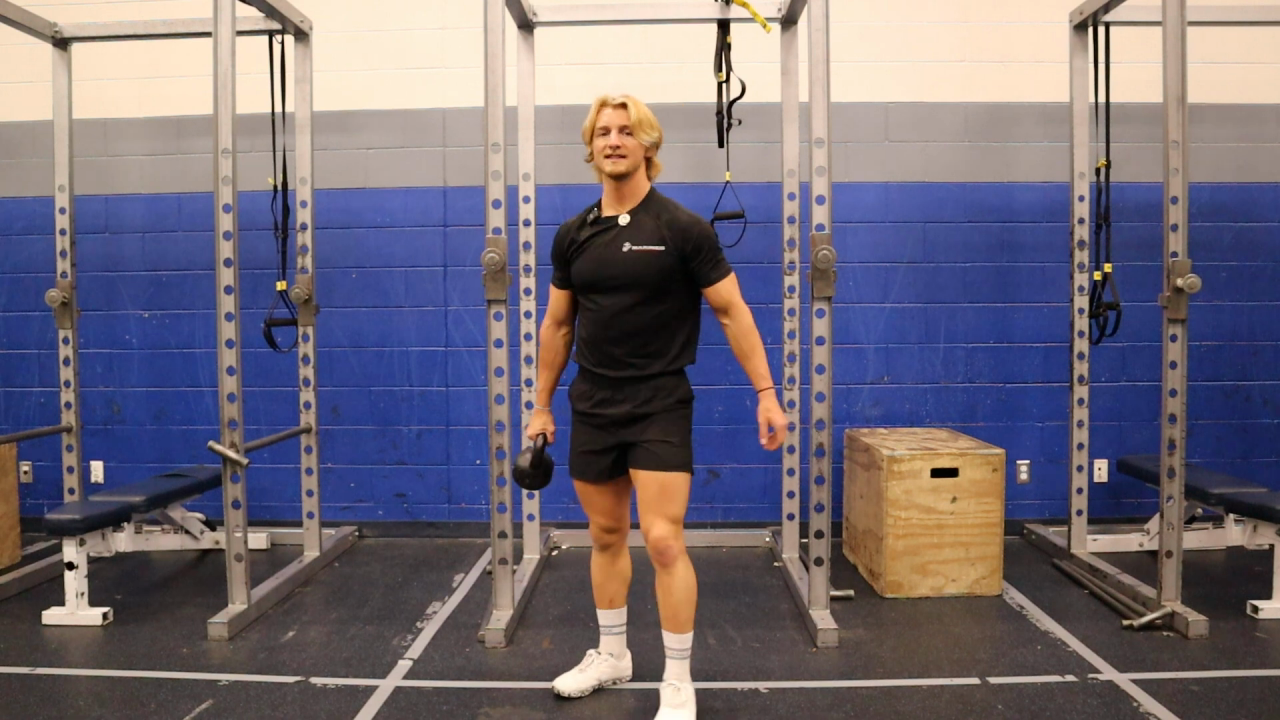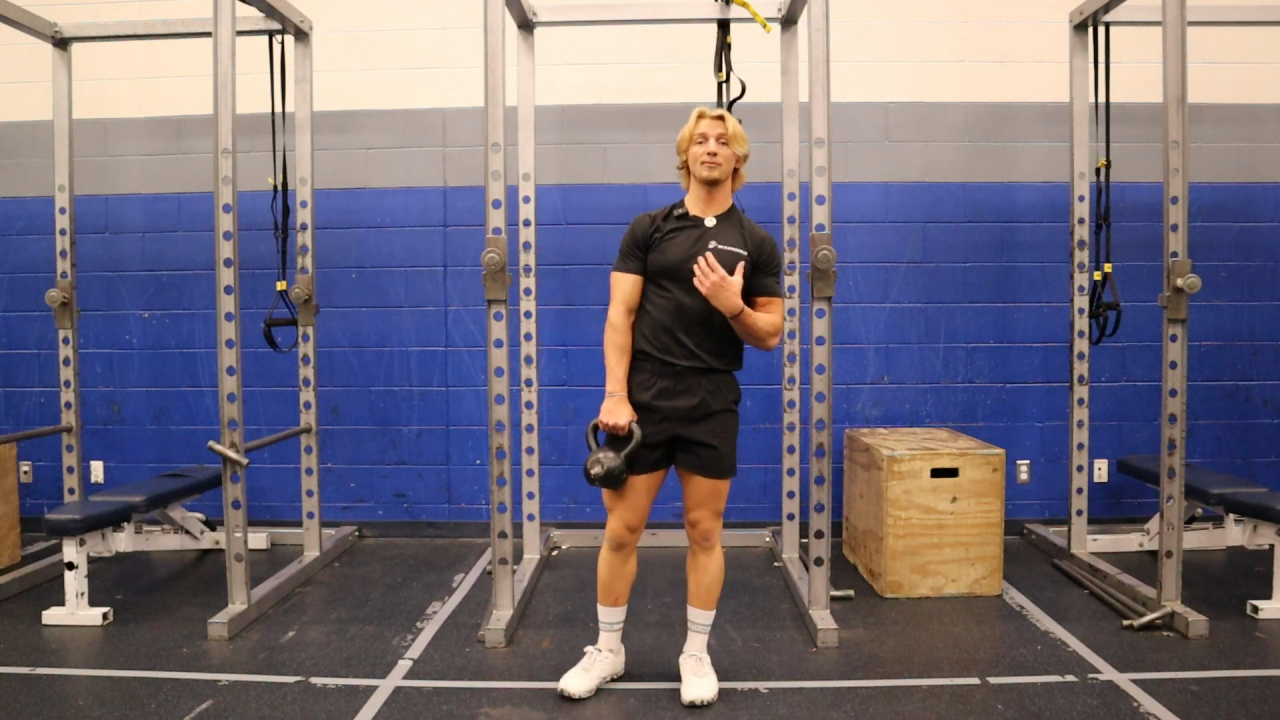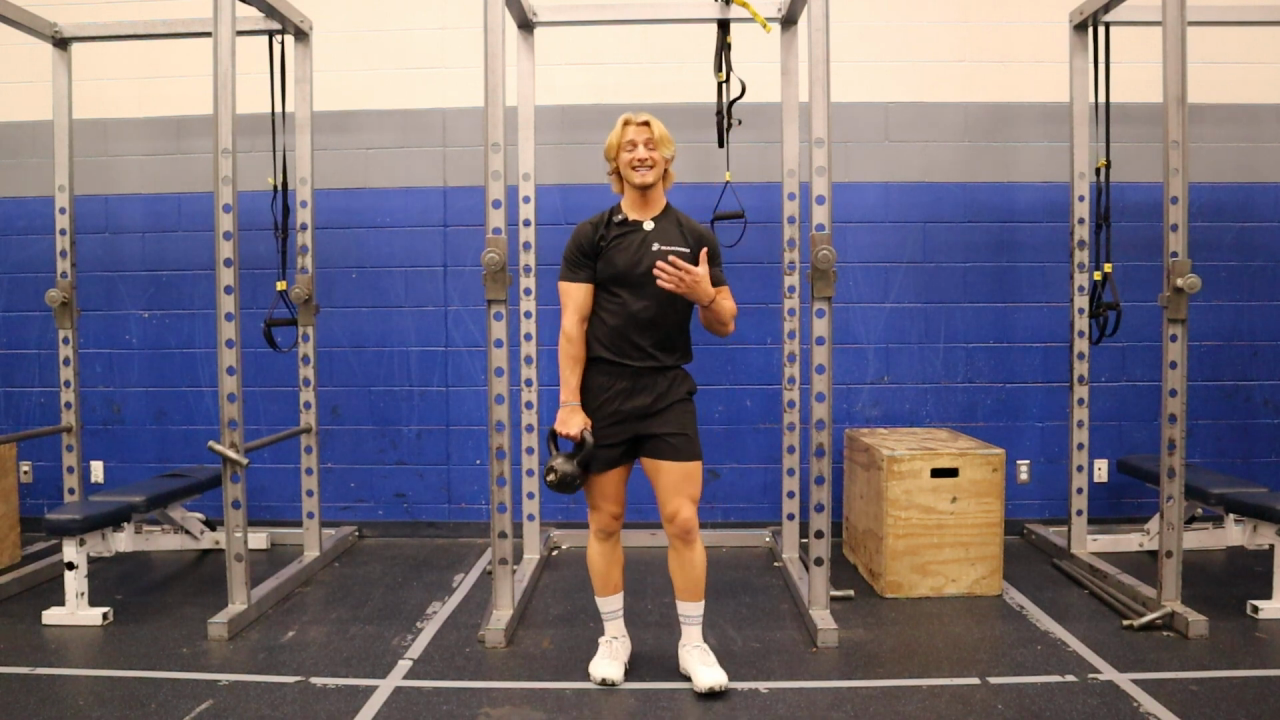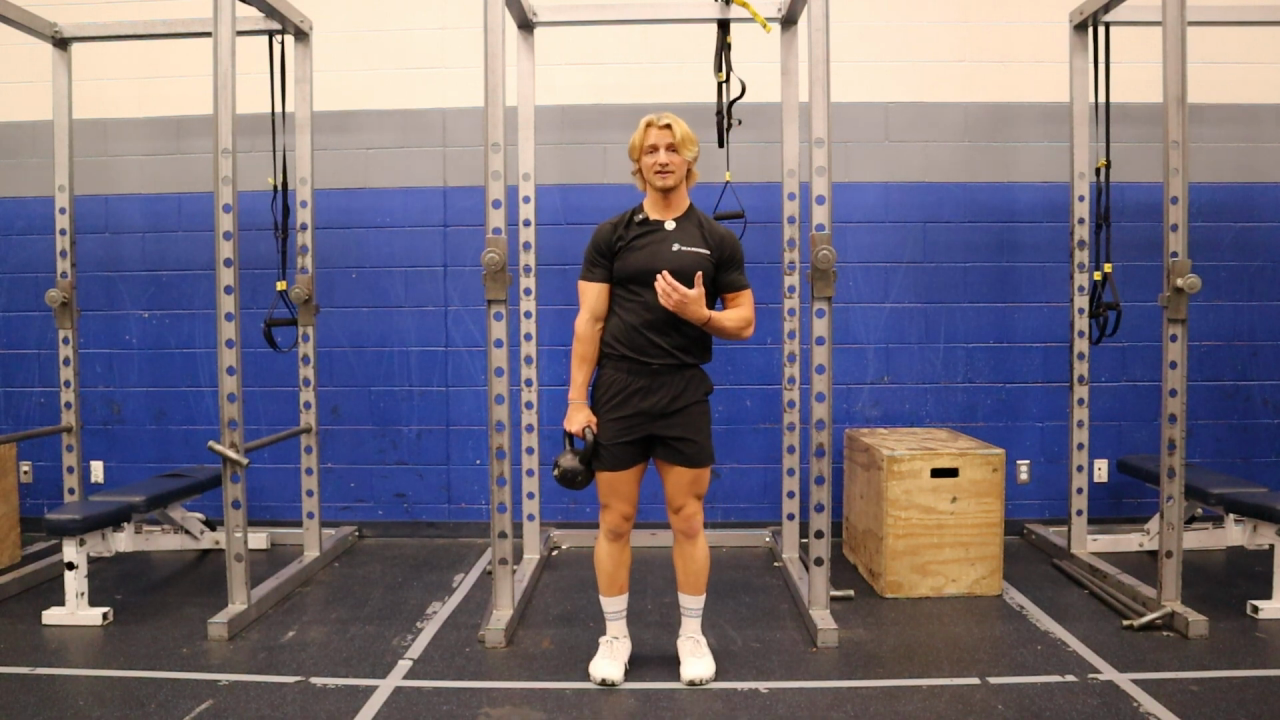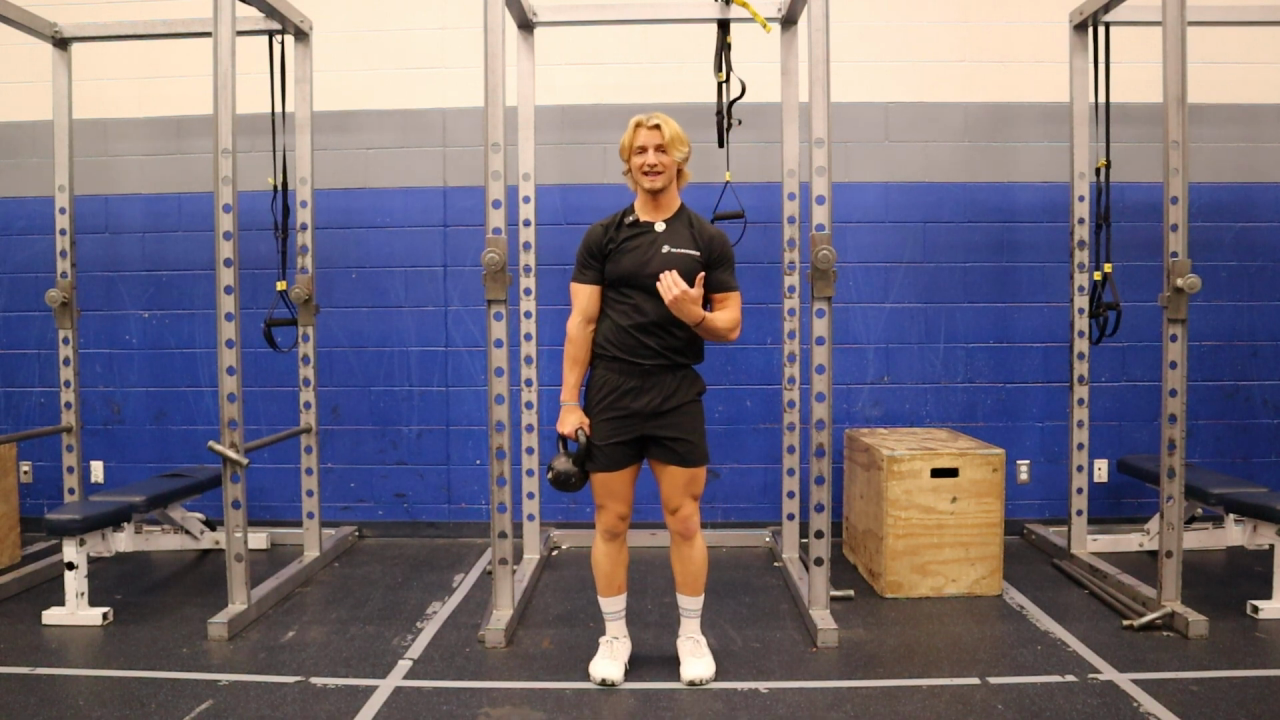
dt=1s
person 1, frame 1
left shoulder: (686, 229)
right shoulder: (572, 236)
left elbow: (733, 313)
right elbow: (558, 324)
left wrist: (766, 393)
right wrist: (542, 404)
left hip: (661, 406)
right hip: (595, 407)
left knee: (664, 542)
right knee: (606, 536)
right ankle: (612, 653)
person 1, frame 2
left shoulder: (756, 242)
right shoulder: (647, 228)
left elbow: (771, 333)
right elbow: (621, 314)
left wrist: (734, 307)
right wrist: (615, 395)
left hip: (712, 403)
right hip: (643, 399)
left knee: (704, 531)
right knee: (621, 530)
left ankle: (696, 654)
right ankle: (606, 650)
person 1, frame 3
left shoulder: (695, 238)
right shoulder: (590, 235)
left elbow: (724, 324)
right elbow: (573, 323)
left wrist: (704, 292)
right wrist: (569, 403)
left hip: (669, 395)
right hip: (603, 396)
left knee: (683, 521)
right knee: (605, 522)
left ankle: (693, 642)
right ankle: (613, 636)
person 1, frame 4
left shoulder: (717, 239)
right shoulder: (611, 235)
left elbow: (744, 321)
right elbow: (590, 320)
left wrist: (701, 313)
right wrist: (577, 400)
left hip: (685, 393)
right hip: (618, 392)
left knee: (688, 519)
right knee: (615, 521)
left ankle: (692, 636)
right ankle: (615, 637)
person 1, frame 5
left shoulder: (708, 239)
right shoulder: (602, 236)
left elbow: (730, 326)
right elbow: (582, 322)
left wrist: (695, 315)
right wrist: (569, 403)
left hip: (677, 392)
right hip: (611, 393)
left knee: (684, 520)
right knee: (611, 522)
left ankle: (691, 635)
right ankle: (614, 637)
